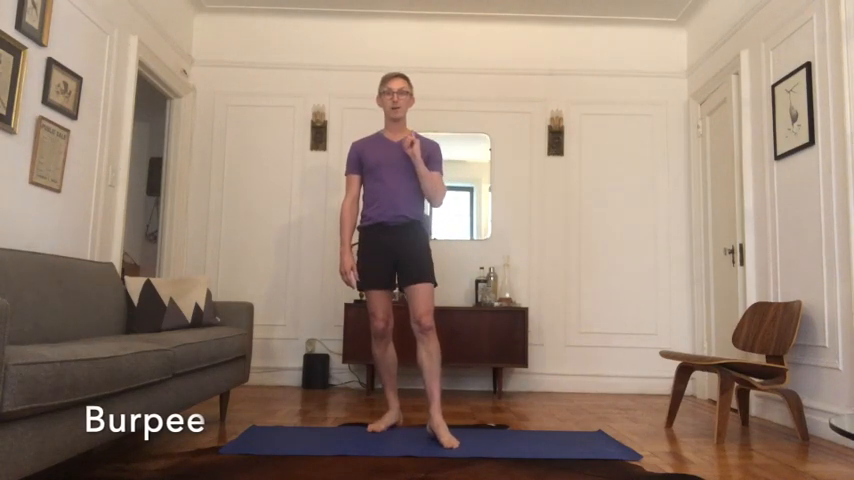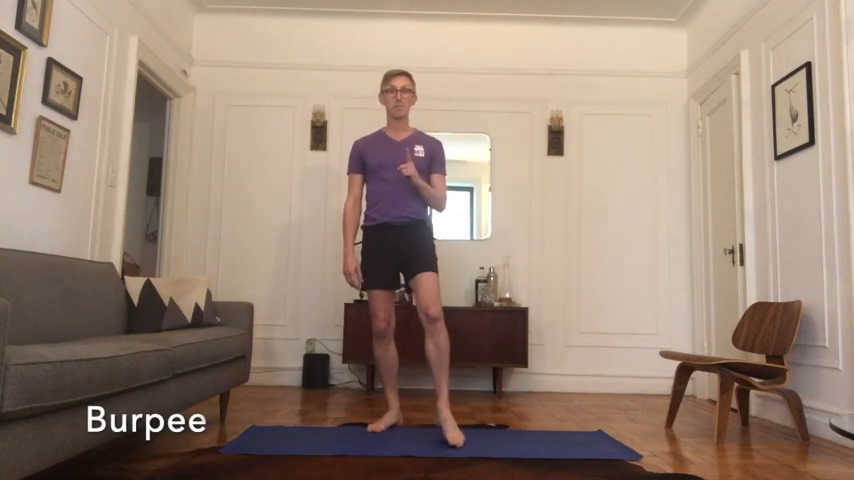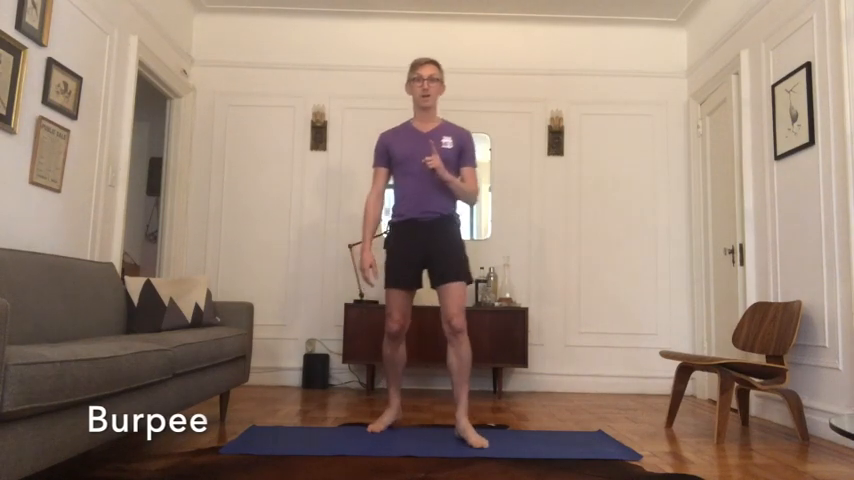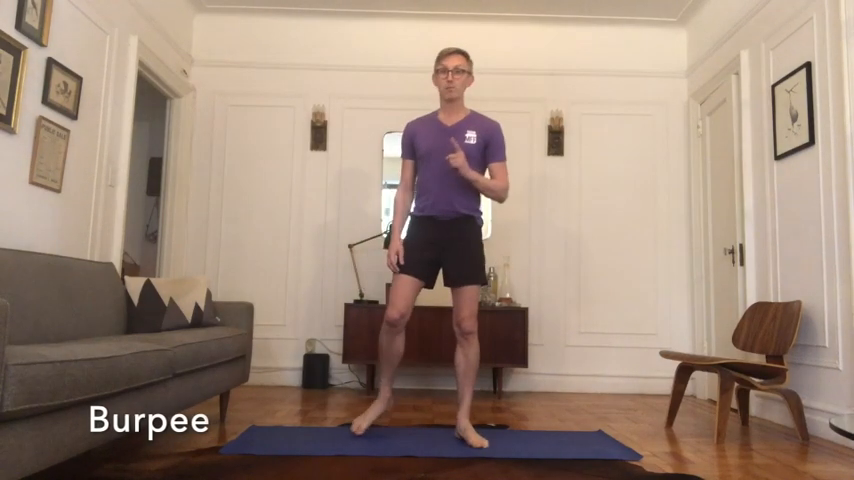
dt=0.5s
person 1, frame 1
left shoulder: (428, 147)
right shoulder: (361, 148)
left elbow: (437, 198)
right elbow: (350, 201)
left wrist: (416, 158)
right wrist: (345, 250)
left hip: (412, 236)
right hip: (373, 238)
left knee: (424, 324)
right knee: (380, 327)
left ankle: (436, 415)
right ankle: (393, 408)
person 1, frame 2
left shoulder: (431, 145)
right shoulder: (363, 146)
left elbow: (439, 201)
right elbow: (353, 201)
left wrist: (416, 179)
right wrist: (348, 251)
left hip: (416, 235)
right hip: (377, 238)
left knee: (432, 315)
right knee: (382, 327)
left ankle: (443, 408)
right ankle: (393, 408)
person 1, frame 3
left shoulder: (459, 136)
right shoulder: (389, 139)
left elbow: (472, 195)
right elbow: (376, 195)
left wrist: (444, 173)
right wrist: (366, 246)
left hip: (444, 232)
right hip: (403, 233)
left knee: (455, 326)
right knee: (394, 328)
left ankle: (462, 418)
right ankle: (394, 405)
person 1, frame 4
left shoulder: (487, 129)
right shoulder: (415, 129)
left elbow: (501, 191)
right elbow: (405, 188)
left wrist: (469, 172)
right wrist: (396, 236)
left hip: (464, 231)
right hip: (422, 229)
left knee: (466, 328)
right knee: (394, 317)
left ankle: (463, 419)
right ankle: (383, 395)
